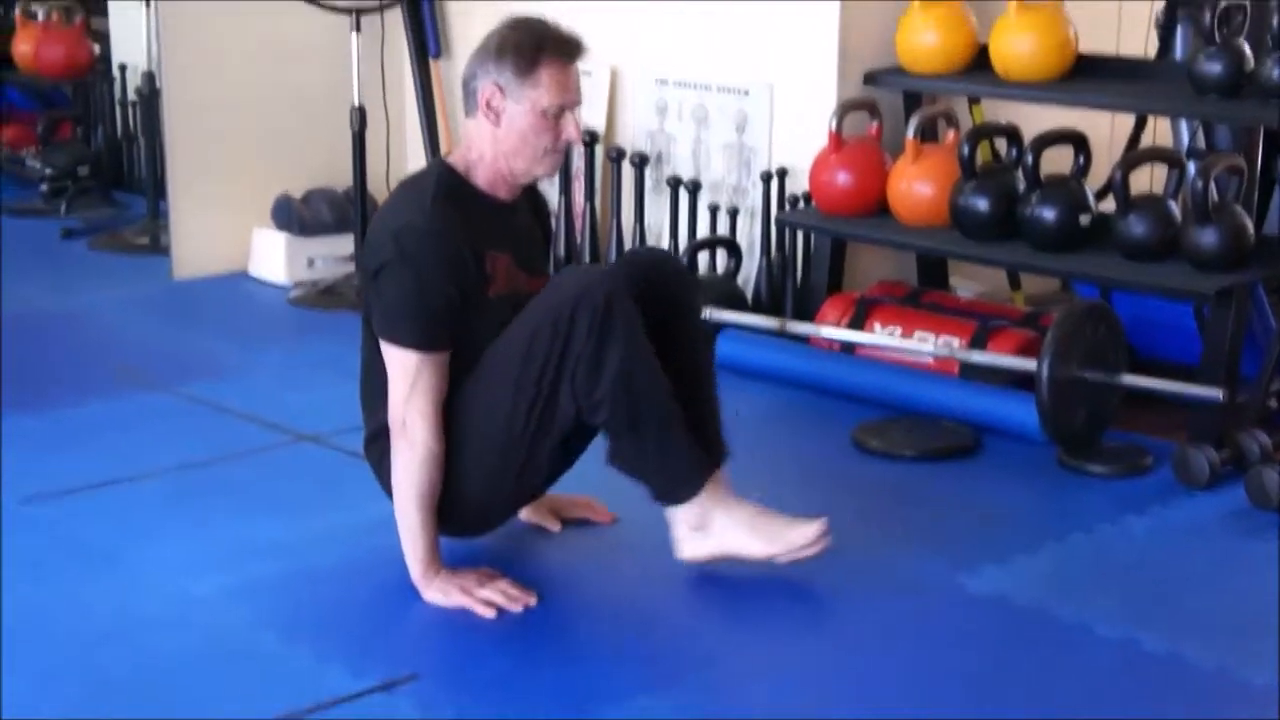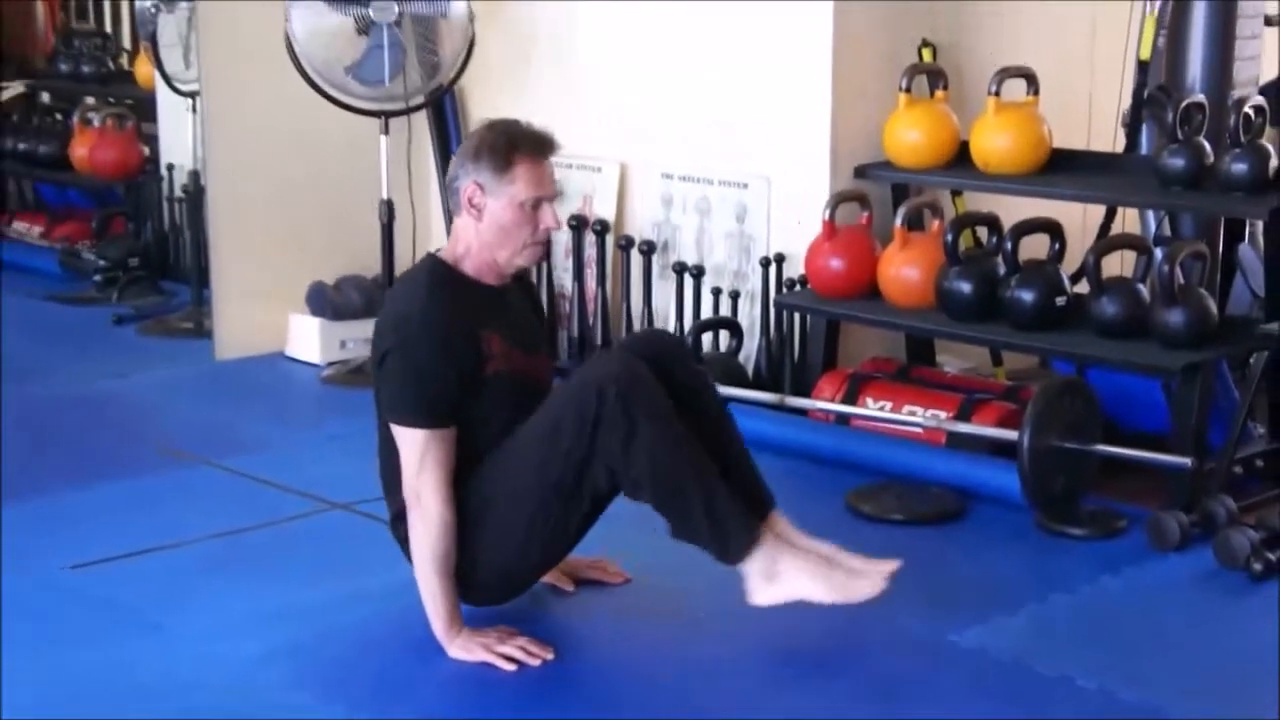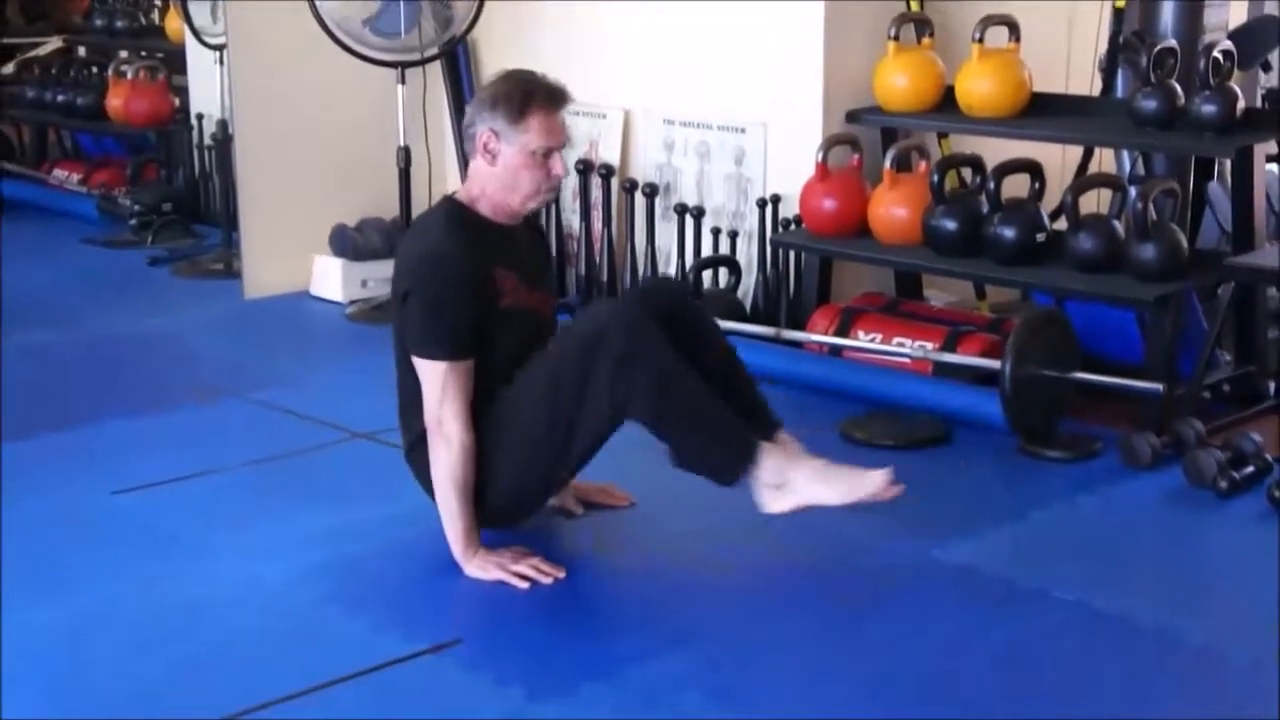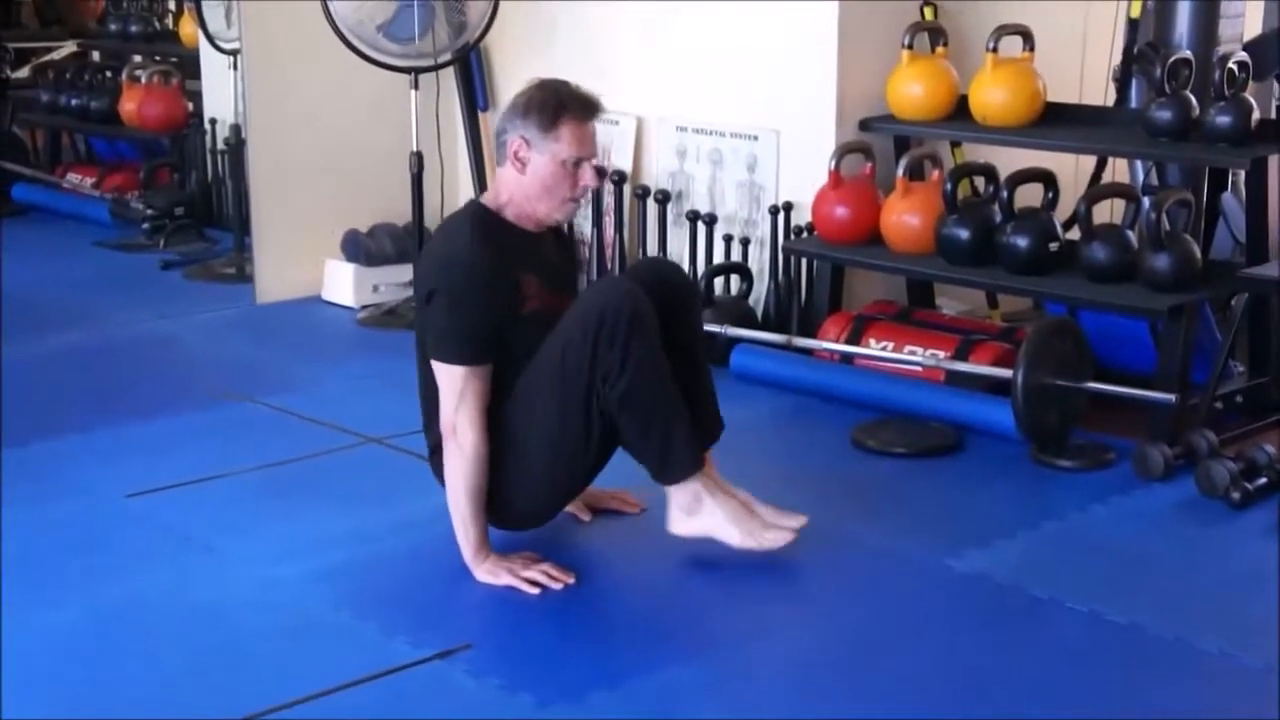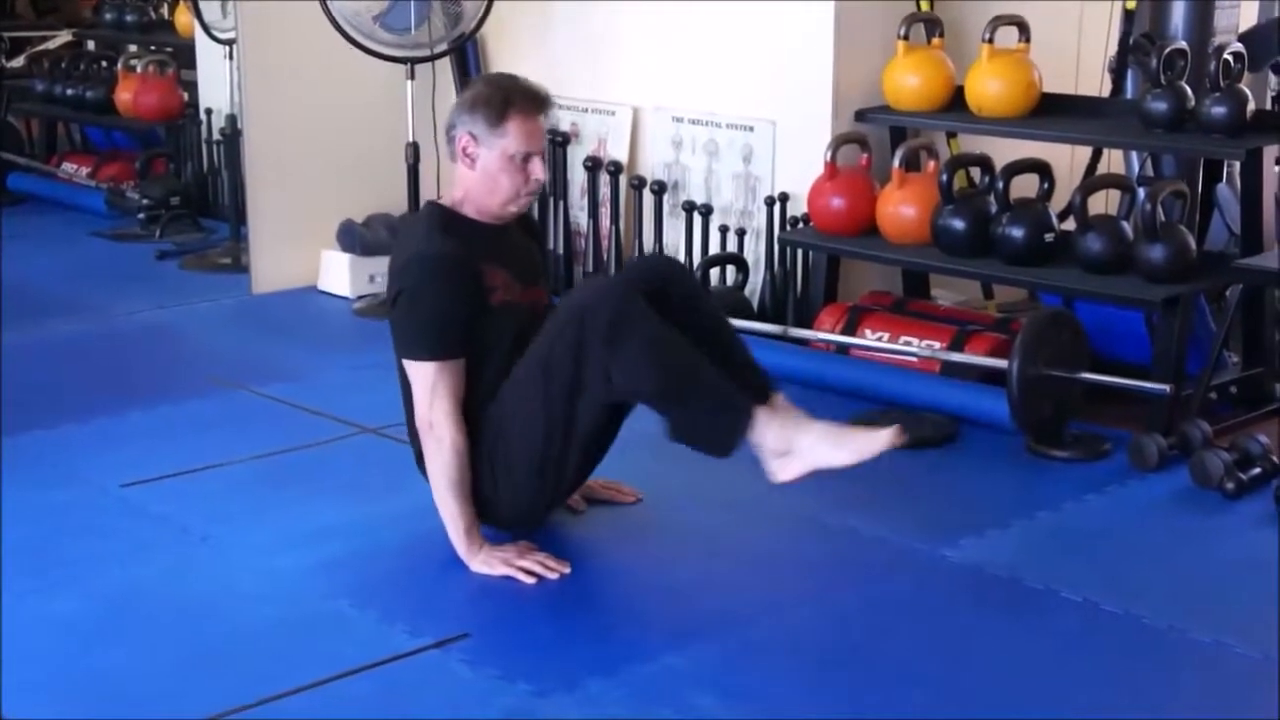
dt=1s
person 1, frame 1
left shoulder: (525, 207)
right shoulder: (424, 229)
right elbow: (414, 412)
left wrist: (524, 487)
right wrist: (428, 571)
left hip: (490, 454)
right hip: (448, 473)
left knee: (657, 278)
right knee: (588, 301)
left ankle: (700, 503)
right ankle: (700, 513)
person 1, frame 2
left shoulder: (515, 292)
right shoulder: (425, 315)
right elbow: (423, 485)
left wrist: (548, 548)
right wrist: (452, 633)
left hip: (512, 522)
right hip: (476, 546)
left knee: (656, 355)
right knee: (614, 385)
left ankle: (764, 536)
right ankle: (757, 562)
person 1, frame 3
left shoulder: (523, 231)
right shoulder: (442, 255)
right elbow: (445, 416)
left wrist: (556, 472)
right wrist: (469, 551)
left hip: (520, 444)
right hip: (482, 469)
left knee: (664, 303)
right knee: (617, 330)
left ankle: (774, 453)
right ankle: (769, 471)
person 1, frame 4
left shoulder: (547, 236)
right shoulder: (467, 258)
right elbow: (460, 420)
left wrist: (570, 479)
right wrist: (480, 557)
left hip: (542, 451)
right hip: (505, 477)
left knee: (662, 282)
right knee: (615, 307)
left ankle: (696, 483)
right ankle: (689, 496)
person 1, frame 5
left shoulder: (513, 227)
right shoulder: (435, 258)
right elbow: (437, 414)
left wrist: (564, 468)
right wrist: (473, 547)
left hip: (527, 448)
right hip: (498, 474)
left knee: (659, 279)
right knee: (601, 309)
left ankle: (778, 423)
right ankle: (776, 436)
